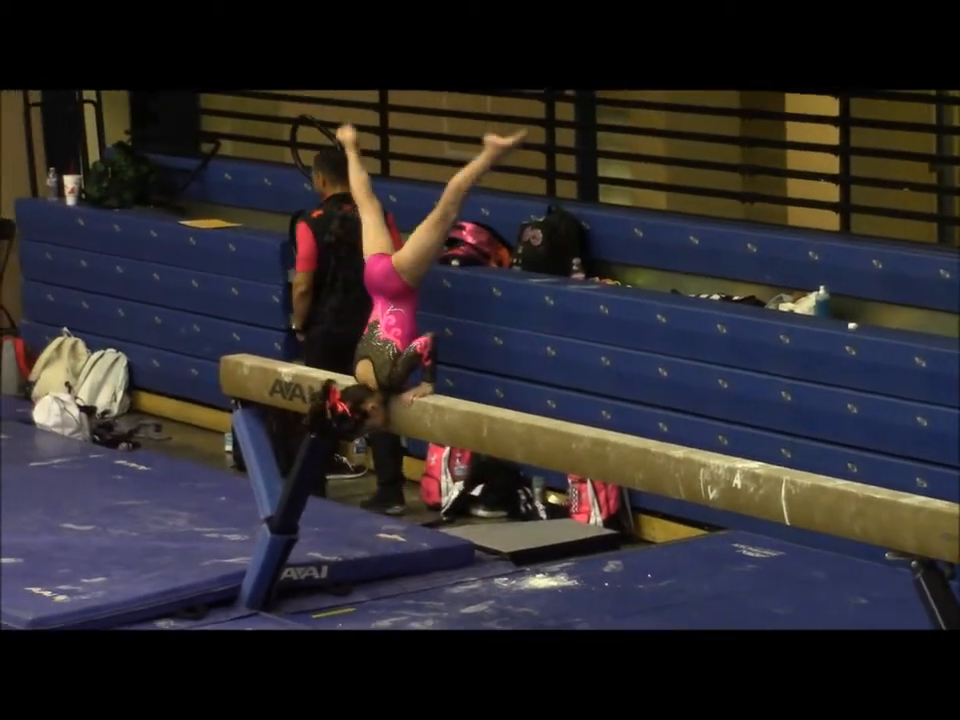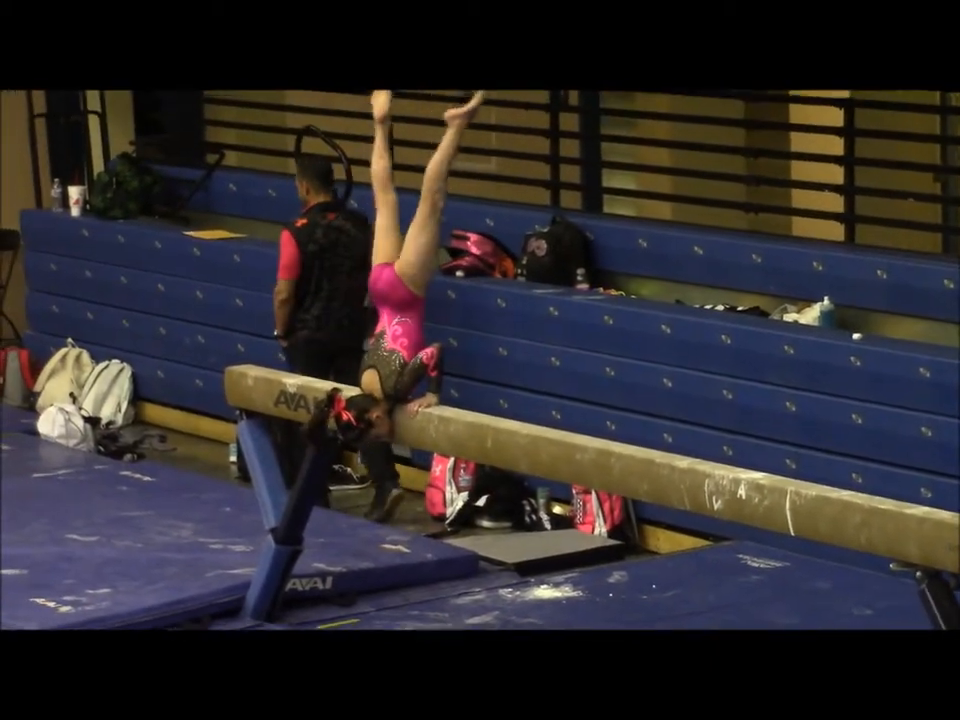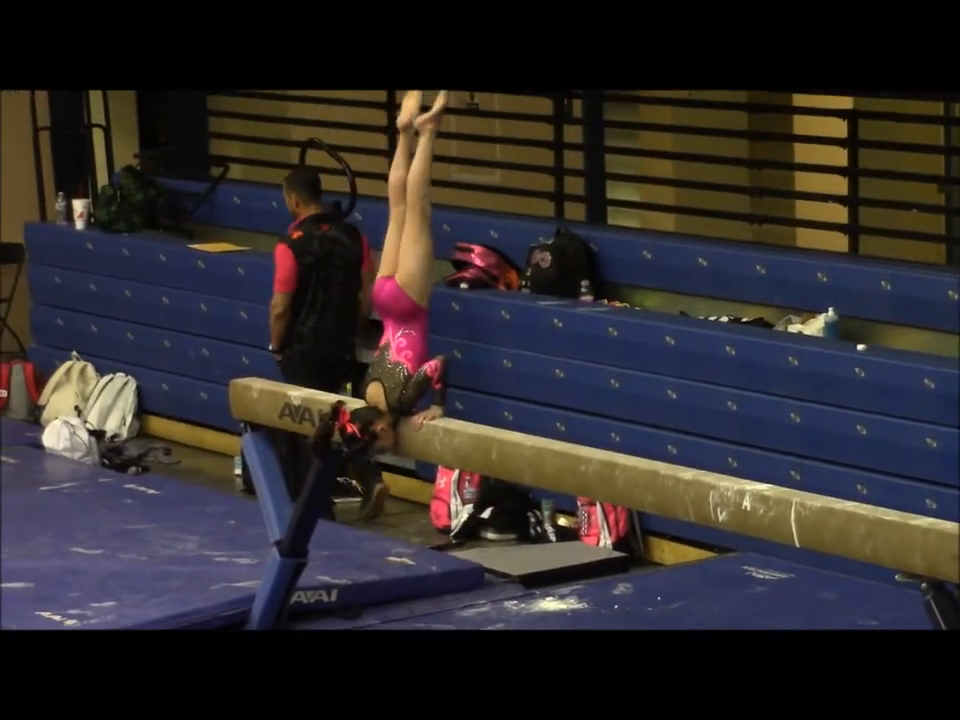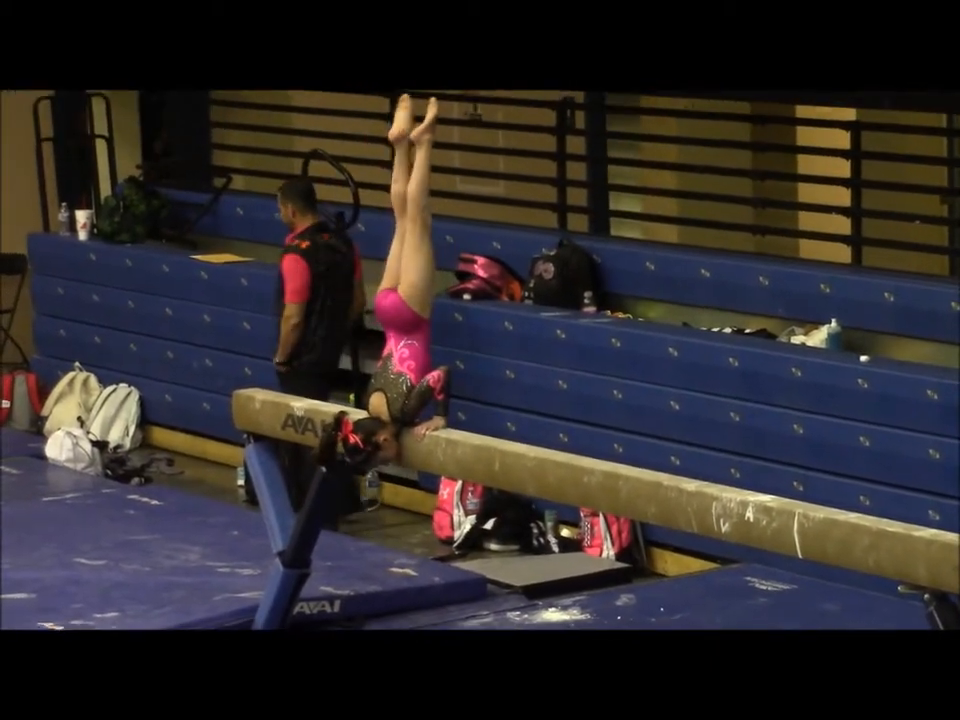
dt=0.2s
person 1, frame 1
left shoulder: (379, 379)
right shoulder: (363, 378)
left elbow: (426, 347)
left wrist: (424, 386)
left hip: (392, 280)
right hip: (380, 276)
left knee: (443, 213)
right knee: (366, 206)
left ankle: (492, 151)
right ankle: (350, 147)
person 1, frame 2
left shoulder: (386, 385)
right shoulder: (370, 386)
left elbow: (433, 356)
left hip: (397, 291)
right hip: (386, 286)
left knee: (429, 203)
right knee: (384, 199)
left ankle: (456, 124)
right ankle: (381, 124)
person 1, frame 3
left shoulder: (380, 402)
left elbow: (438, 368)
left hip: (400, 302)
right hip: (391, 299)
left knee: (411, 212)
right knee: (399, 204)
left ankle: (421, 130)
right ankle: (407, 130)
person 1, frame 4
left shoulder: (393, 410)
right shoulder: (381, 408)
left elbow: (439, 377)
left hip: (404, 316)
right hip: (395, 312)
left knee: (414, 220)
right knee: (407, 217)
left ankle: (419, 140)
right ankle: (404, 140)
person 2, frame 1
left shoulder: (312, 223)
left elbow: (302, 286)
left wrist: (298, 325)
left hip: (325, 328)
right hip: (369, 326)
right ankle: (390, 487)
person 2, frame 2
left shoulder: (296, 232)
right shoulder: (362, 225)
left elbow: (284, 294)
left wrist: (281, 331)
left hip: (308, 335)
right hip: (352, 333)
person 2, frame 3
left shoulder: (291, 244)
right shoulder: (351, 235)
left elbow: (280, 307)
right elbow: (367, 293)
left wrist: (275, 345)
left hip: (302, 347)
right hip: (341, 345)
person 2, frame 4
left shoulder: (297, 254)
right shoulder: (343, 244)
left elbow: (293, 317)
right elbow: (357, 301)
left wrist: (280, 357)
left hip: (303, 356)
right hip: (329, 350)
right ankle: (300, 500)
